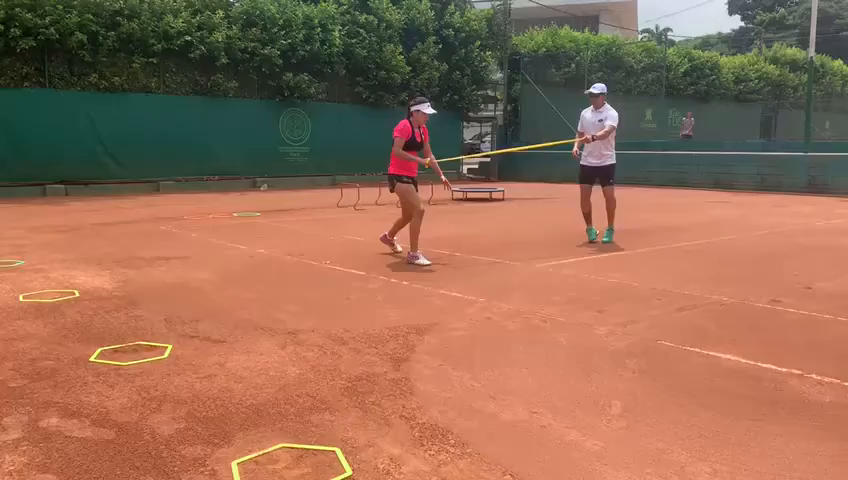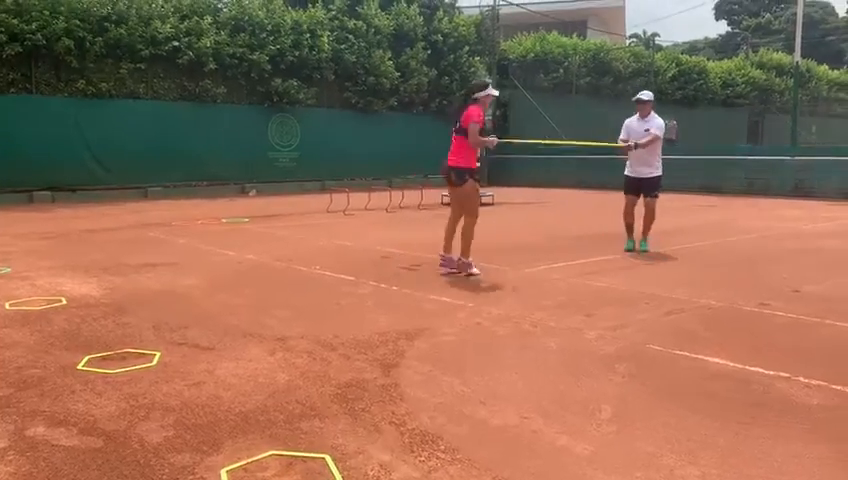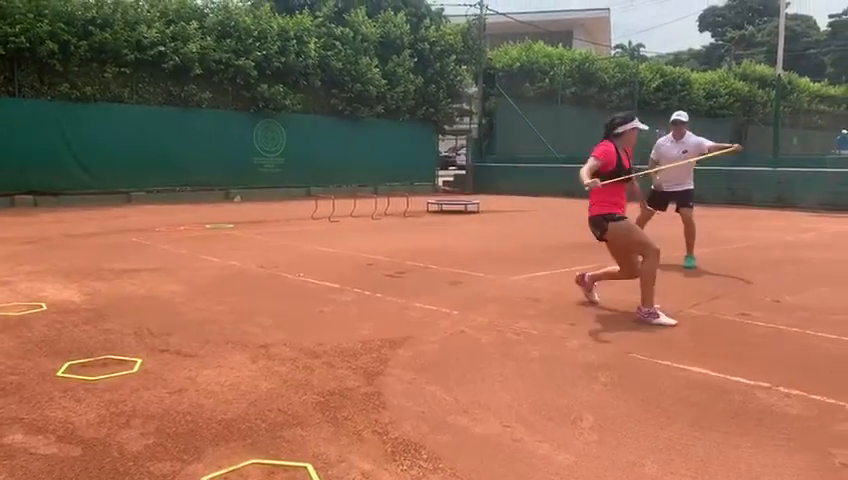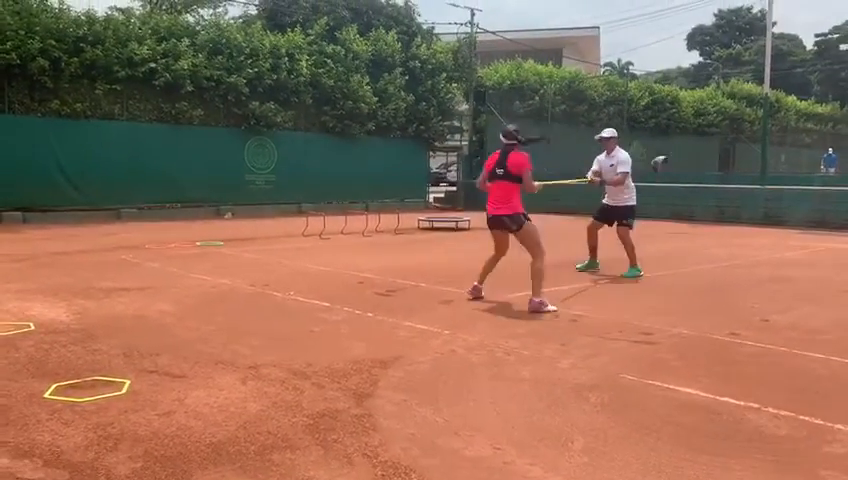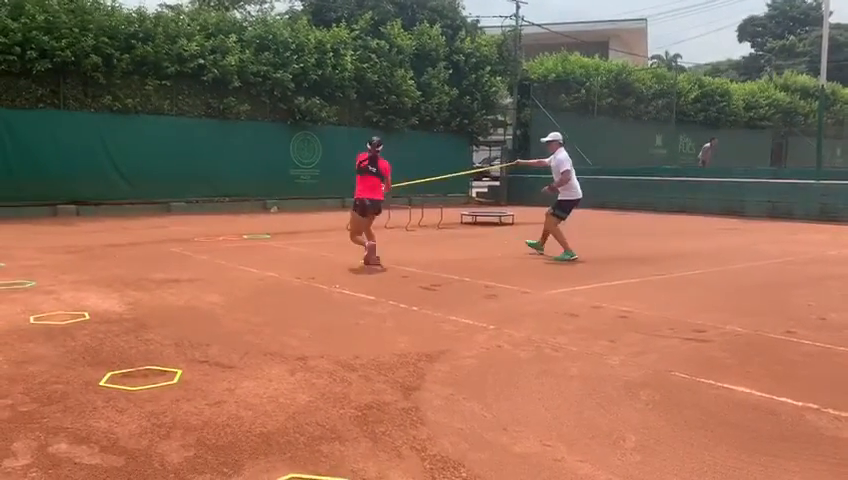
dt=1s
person 1, frame 1
left shoulder: (423, 130)
right shoulder: (404, 126)
left elbow: (428, 155)
right elbow: (397, 152)
left wrist: (441, 175)
right wrist: (420, 160)
left hip: (410, 176)
right hip: (398, 176)
left knee: (408, 215)
right knee: (418, 210)
left ankle: (389, 237)
right ankle: (414, 253)
person 1, frame 2
left shoulder: (467, 110)
right shoulder: (476, 111)
right elbow: (473, 140)
left wrist: (486, 142)
right wrist: (488, 141)
left hip: (454, 168)
right hip: (463, 170)
left knee: (456, 214)
right knee: (472, 216)
left ankle: (447, 257)
right ankle: (464, 261)
person 1, frame 3
left shoulder: (627, 152)
right shoulder: (606, 149)
left elbow: (631, 183)
right elbow: (585, 170)
left wrist: (643, 203)
right wrist: (588, 183)
left hip: (614, 217)
right hip: (606, 217)
left knee: (630, 270)
right knee: (652, 252)
left ankle: (588, 279)
right ankle: (647, 309)
person 1, frame 4
left shoulder: (493, 158)
right shoulder: (521, 157)
left elbow: (481, 184)
right elbow: (529, 186)
right wrist: (536, 186)
left hip: (493, 215)
right hip: (512, 215)
left knee: (500, 252)
right knee: (538, 254)
left ankle: (477, 287)
right ankle: (537, 300)
person 1, frame 5
left shoulder: (361, 157)
right shoulder: (385, 164)
right elbow: (387, 187)
left hip: (362, 201)
right hip: (378, 202)
left knee: (354, 236)
right knee: (366, 228)
left ankle: (369, 245)
right ankle: (372, 256)
person 2, frame 1
left shoulder: (611, 114)
right shoulder: (584, 113)
left elbow: (607, 132)
right elbow: (580, 134)
left wrist: (592, 137)
right wrist: (576, 146)
left hip: (606, 161)
right hip: (587, 161)
left knee: (609, 194)
right knee: (584, 194)
left ankle: (610, 229)
right ankle: (590, 229)
person 2, frame 2
left shoulder: (658, 122)
right shoulder: (629, 122)
left elbow: (650, 140)
right elbow: (621, 142)
left wrist: (636, 145)
right wrist: (625, 147)
left hip: (652, 172)
right hip: (632, 171)
left knee: (650, 206)
right knee: (629, 204)
left ankle: (644, 239)
right ankle: (630, 238)
person 2, frame 3
left shoulder: (695, 142)
right shoulder: (661, 143)
left elbow: (713, 147)
right elbow: (653, 163)
left wrist: (732, 147)
right wrist: (654, 179)
left hip: (684, 187)
right hip: (661, 187)
left knee: (687, 218)
right knee: (643, 217)
left ankle: (690, 256)
person 2, frame 4
left shoulder: (623, 157)
right shoulder: (600, 158)
left elbow: (621, 180)
right elbow: (593, 172)
left wrist: (602, 181)
right wrist: (591, 177)
left hip: (625, 202)
right hip: (609, 201)
left knee: (623, 234)
right knee: (592, 227)
left ankle: (635, 267)
right ankle: (592, 262)
person 2, frame 5
left shoulder: (561, 157)
right shoulder: (555, 157)
left elbow: (566, 178)
right elbow: (542, 162)
left wrist: (551, 186)
right wrist: (523, 162)
left hip: (569, 196)
right hip: (567, 195)
left knee: (551, 223)
right knee: (549, 216)
left ankle: (569, 252)
right ankle: (540, 244)
